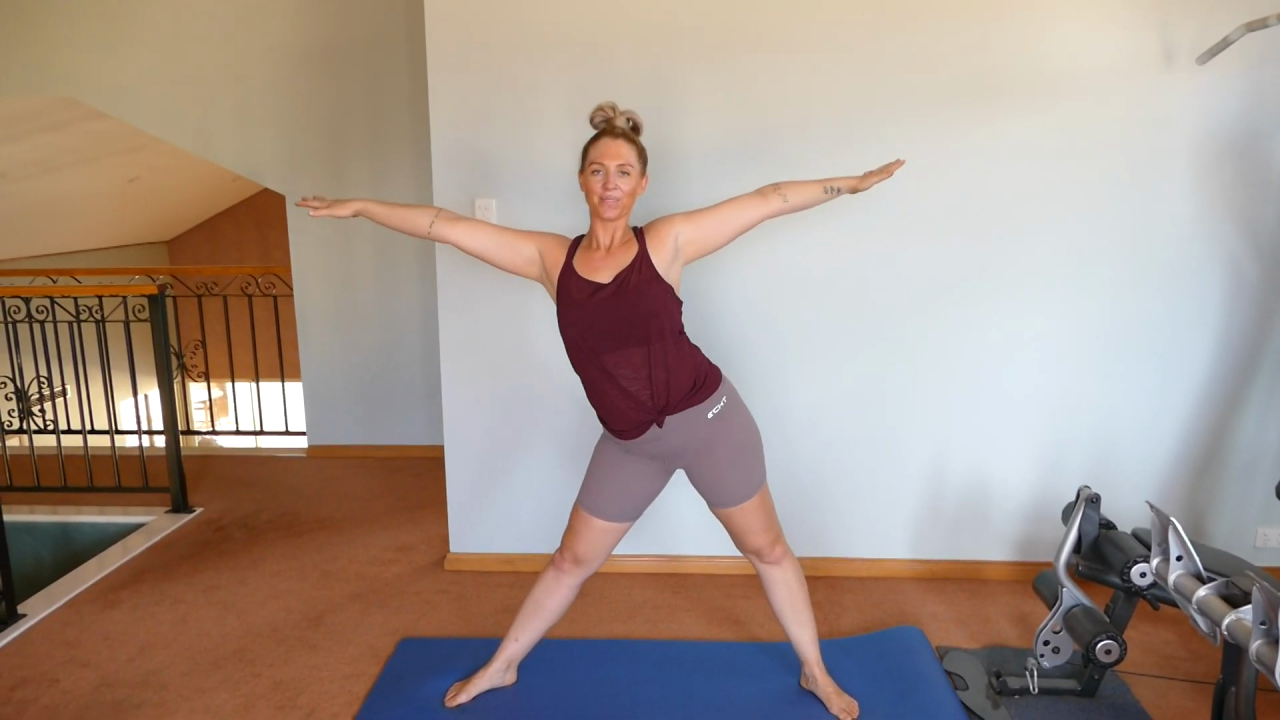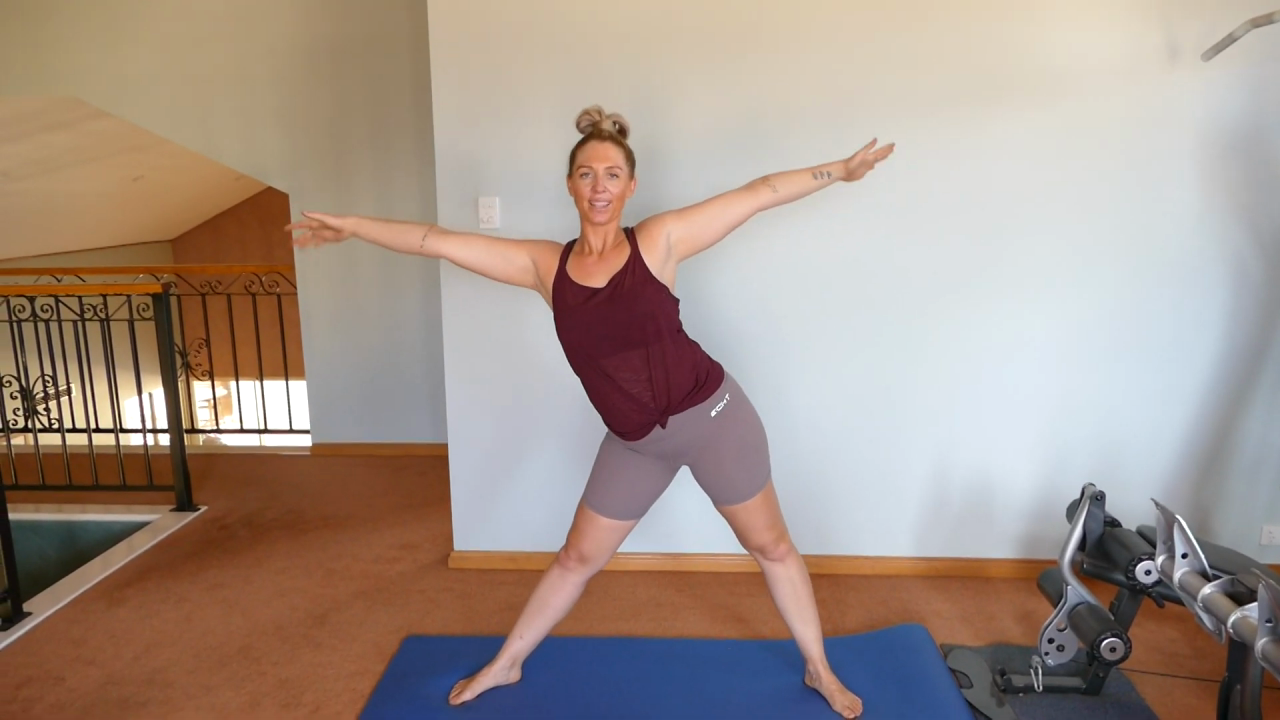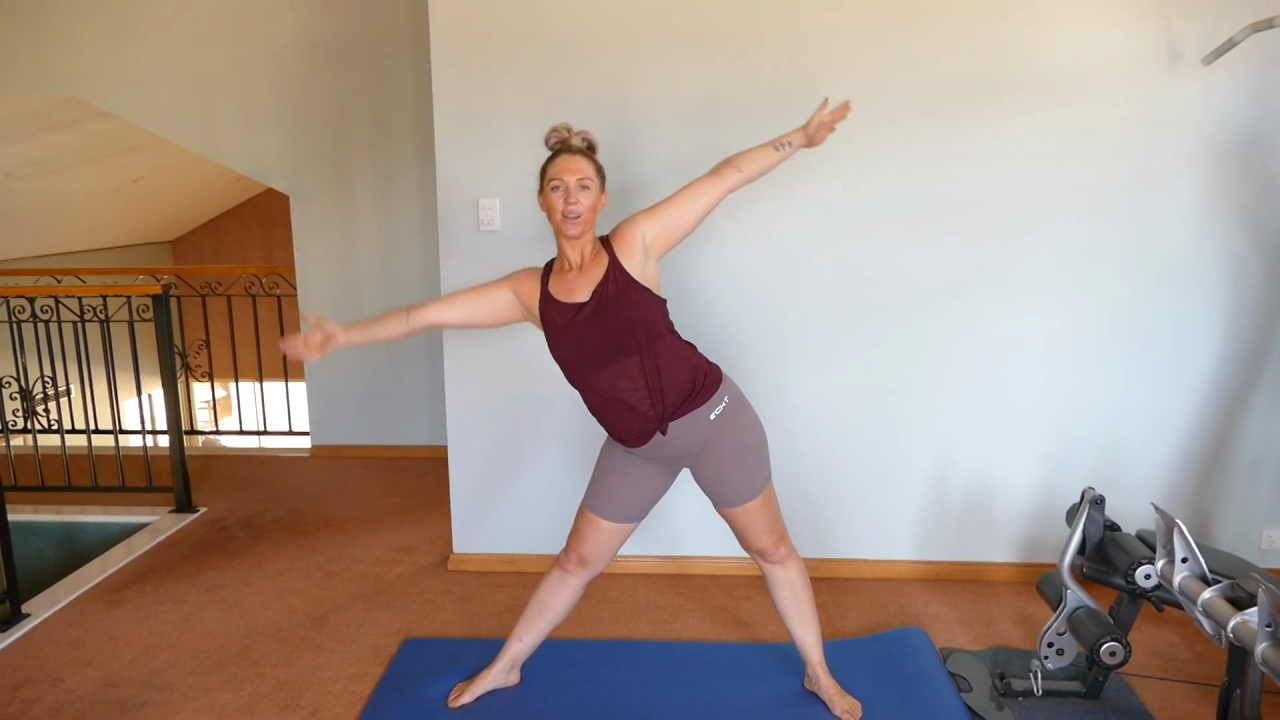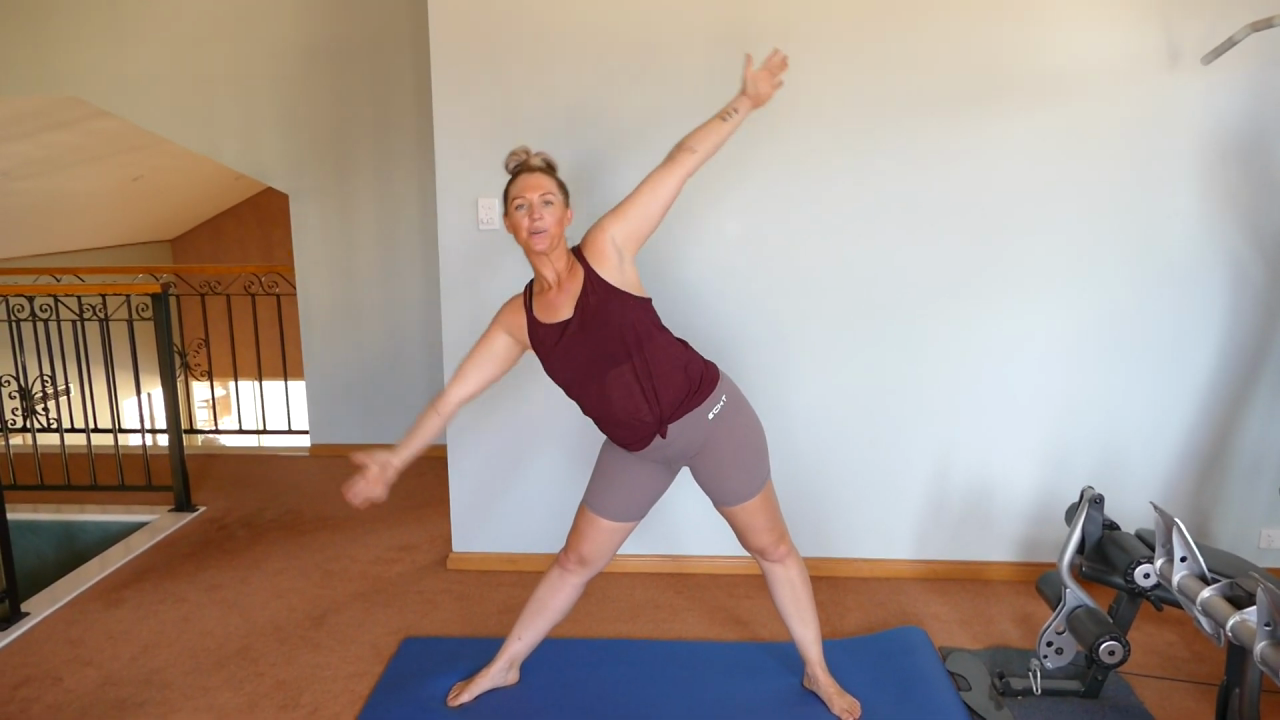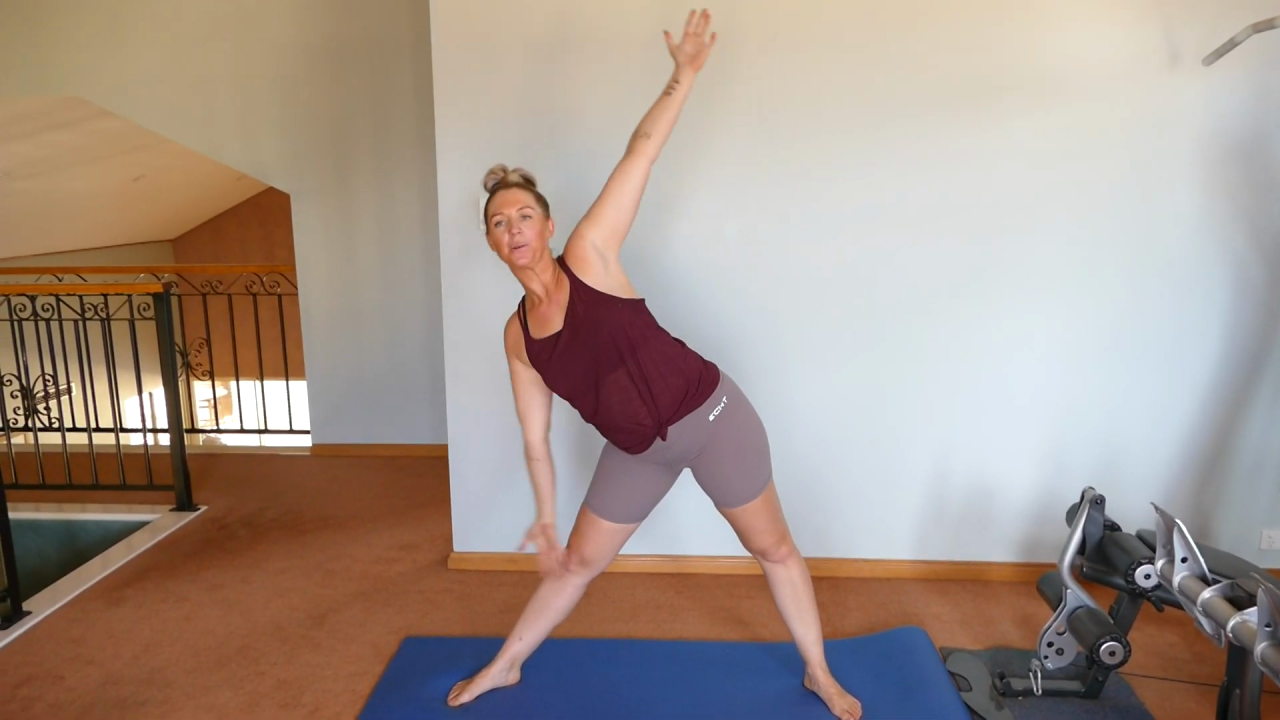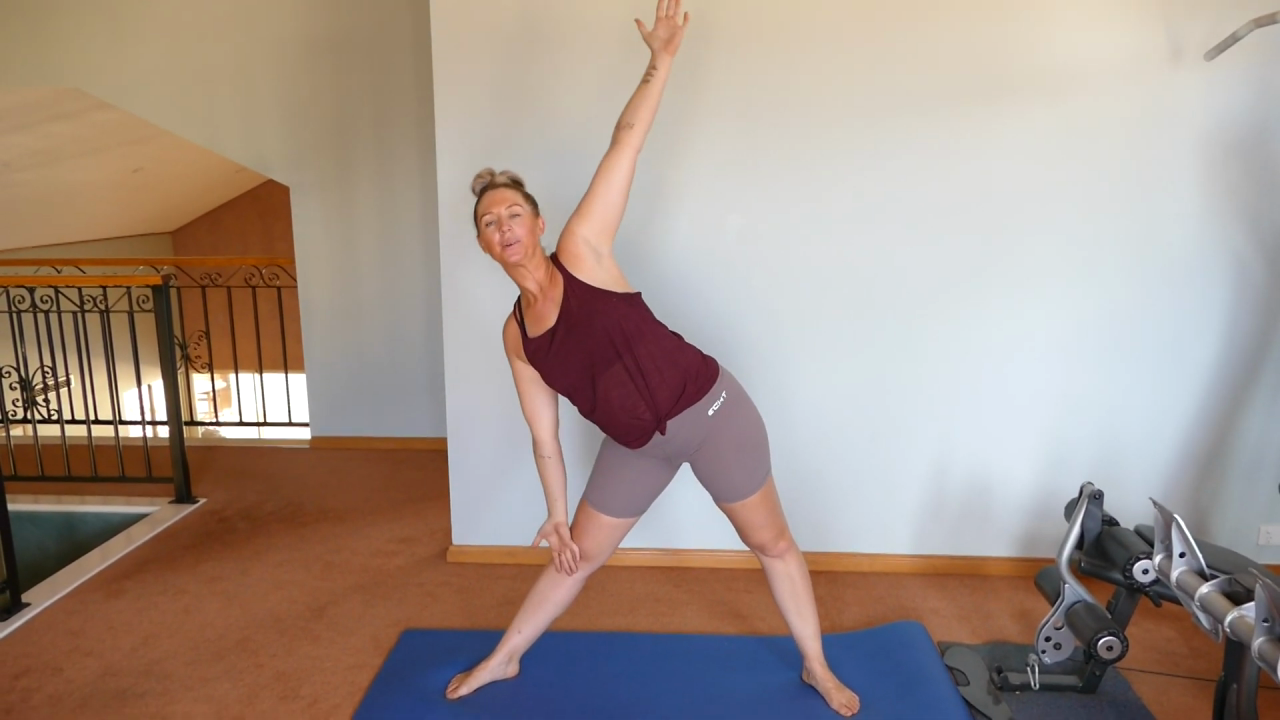
dt=0.3s
person 1, frame 1
left shoulder: (666, 241)
right shoulder: (552, 258)
left elbow: (767, 200)
right elbow: (447, 226)
left wrist: (849, 183)
right wrist: (359, 206)
left hip: (707, 419)
right hip: (628, 442)
left knee: (767, 548)
right knee: (572, 559)
right ankle: (500, 667)
person 1, frame 2
left shoulder: (657, 241)
right shoulder: (546, 266)
left elbow: (757, 194)
right elbow: (440, 241)
left wrist: (837, 169)
right wrist: (350, 225)
left hip: (711, 416)
right hip: (634, 442)
left knee: (771, 545)
right knee: (577, 558)
left ankle: (820, 670)
right ankle: (504, 665)
person 1, frame 3
left shoulder: (635, 244)
right shoulder: (530, 291)
left elbow: (724, 178)
right elbow: (429, 312)
left wrist: (800, 138)
right wrist: (345, 334)
left hip: (710, 417)
right hip: (636, 446)
left knee: (771, 548)
right knee: (578, 561)
right ankle: (504, 667)
person 1, frame 4
left shoulder: (605, 252)
right shoulder: (515, 318)
left elbow: (677, 166)
right elbow: (457, 392)
left wrist: (744, 102)
right wrist: (396, 458)
left hip: (708, 412)
right hip: (636, 443)
left knee: (771, 546)
right knee: (578, 560)
right ankle: (503, 665)
person 1, frame 5
left shoulder: (589, 254)
right shoulder: (517, 335)
left elbow: (639, 154)
right elbow: (534, 438)
left wrist: (684, 73)
right wrist: (544, 517)
left hip: (708, 417)
right hip: (637, 450)
left knee: (772, 548)
right knee: (578, 560)
person 1, frame 6
left shoulder: (580, 251)
right shoulder: (516, 336)
left elbow: (626, 143)
right elbow: (545, 436)
left wrist: (662, 59)
right wrist: (557, 514)
left hip: (707, 409)
right hip: (636, 444)
left knee: (771, 542)
right knee: (577, 554)
right ankle: (503, 658)
